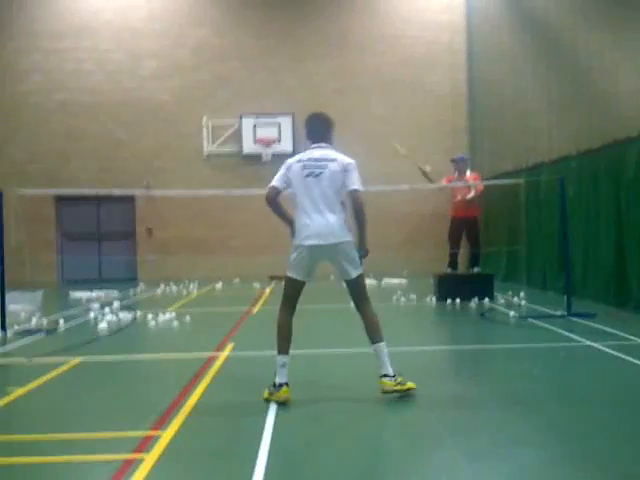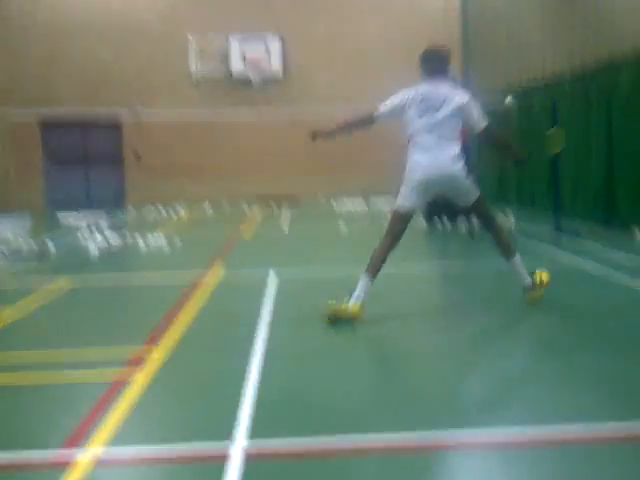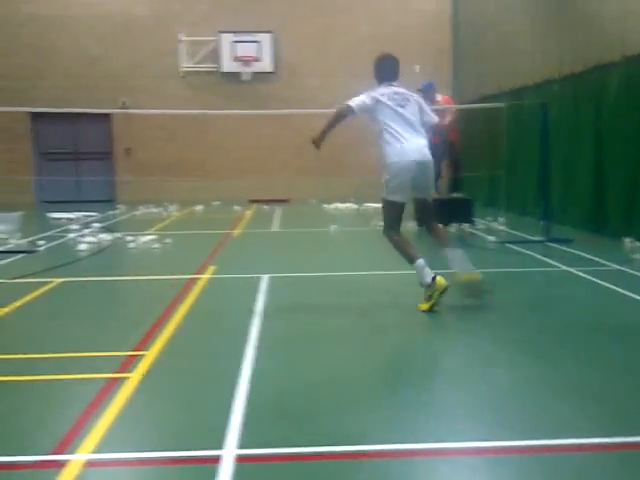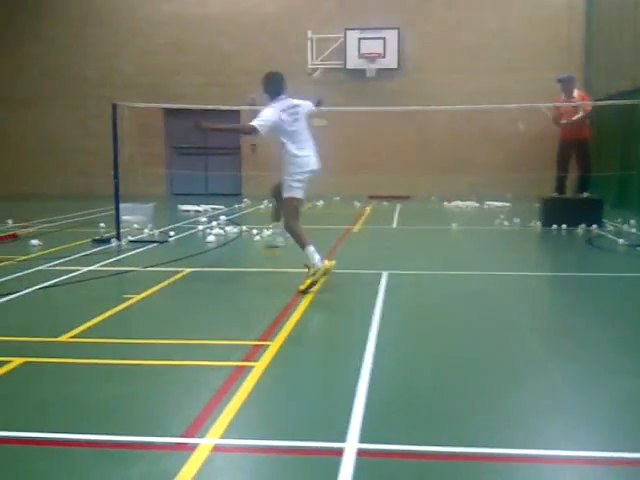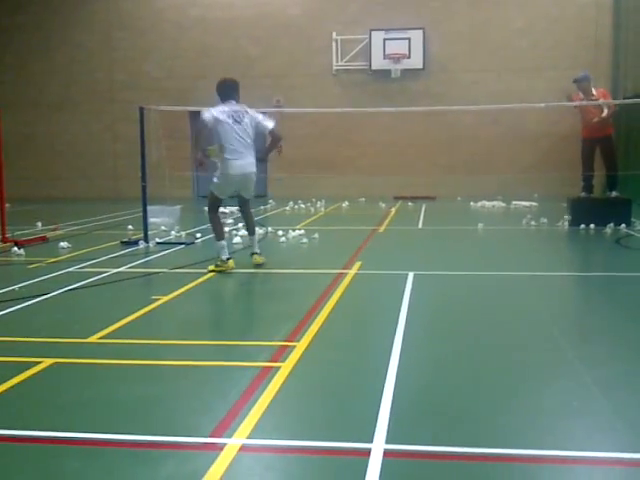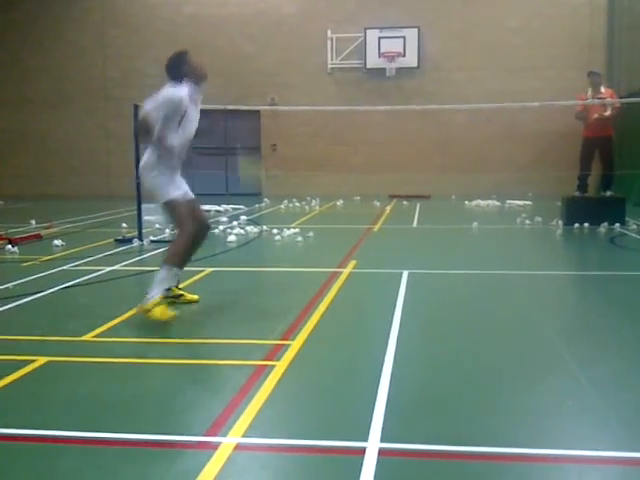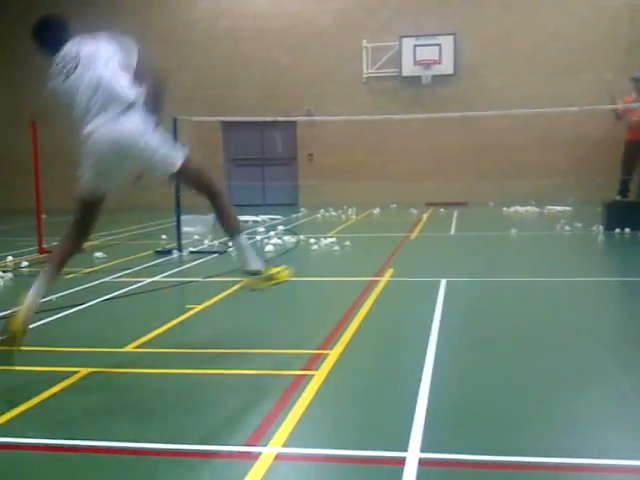
dt=0.7s
person 1, frame 1
left shoulder: (293, 163)
right shoulder: (344, 162)
left elbow: (270, 196)
right elbow: (358, 203)
left wrist: (291, 223)
right wrist: (363, 240)
left hip: (306, 240)
right hip: (339, 238)
left knee: (287, 307)
right knee: (363, 305)
left ankle: (281, 383)
right ankle: (388, 375)
person 1, frame 2
left shoulder: (409, 96)
right shoulder: (460, 98)
left elbow: (369, 119)
right elbow: (489, 136)
left wrist: (330, 132)
right wrist: (517, 156)
left hip: (419, 174)
right hip: (452, 171)
left knee: (390, 238)
right knee: (489, 223)
left ankle: (355, 302)
right ankle: (528, 282)
person 1, frame 3
left shoulder: (372, 96)
right shoulder: (413, 97)
left elbow: (344, 110)
left wrist: (321, 135)
right wrist: (438, 169)
left hip: (399, 162)
right hip: (423, 159)
left knee: (391, 230)
right knee: (430, 222)
left ankle: (431, 281)
right ankle: (466, 272)
person 1, frame 4
left shoulder: (271, 112)
right shoulder: (300, 104)
left elbow: (248, 129)
right elbow: (314, 107)
left wrist: (212, 127)
right wrist: (316, 104)
left hip: (297, 168)
right hip: (310, 163)
left knee: (290, 221)
right knee: (277, 192)
left ankle: (317, 264)
right ankle: (277, 241)
person 1, frame 5
left shoulder: (213, 113)
right shoulder: (251, 114)
left elbow: (206, 120)
right elbow: (276, 135)
left wrist: (205, 150)
right wrist: (264, 155)
left hip: (228, 171)
right hip: (249, 170)
left knee: (213, 210)
right knee: (245, 209)
left ankle: (225, 258)
right ankle: (256, 253)
person 1, frame 6
left shoulder: (191, 96)
right shoulder: (176, 94)
right elbow: (142, 123)
right wrist: (165, 148)
left hip: (172, 172)
right hip: (159, 170)
left knee: (201, 227)
right knee: (188, 229)
left ankle: (168, 287)
right ankle: (153, 298)
person 1, frame 7
left shoulder: (56, 77)
right shoulder: (98, 45)
right elbow: (152, 83)
right wrist: (151, 109)
left hip: (99, 145)
right hip: (134, 130)
left knee: (79, 229)
right knee: (212, 190)
left ankle: (27, 309)
right ankle: (254, 266)
